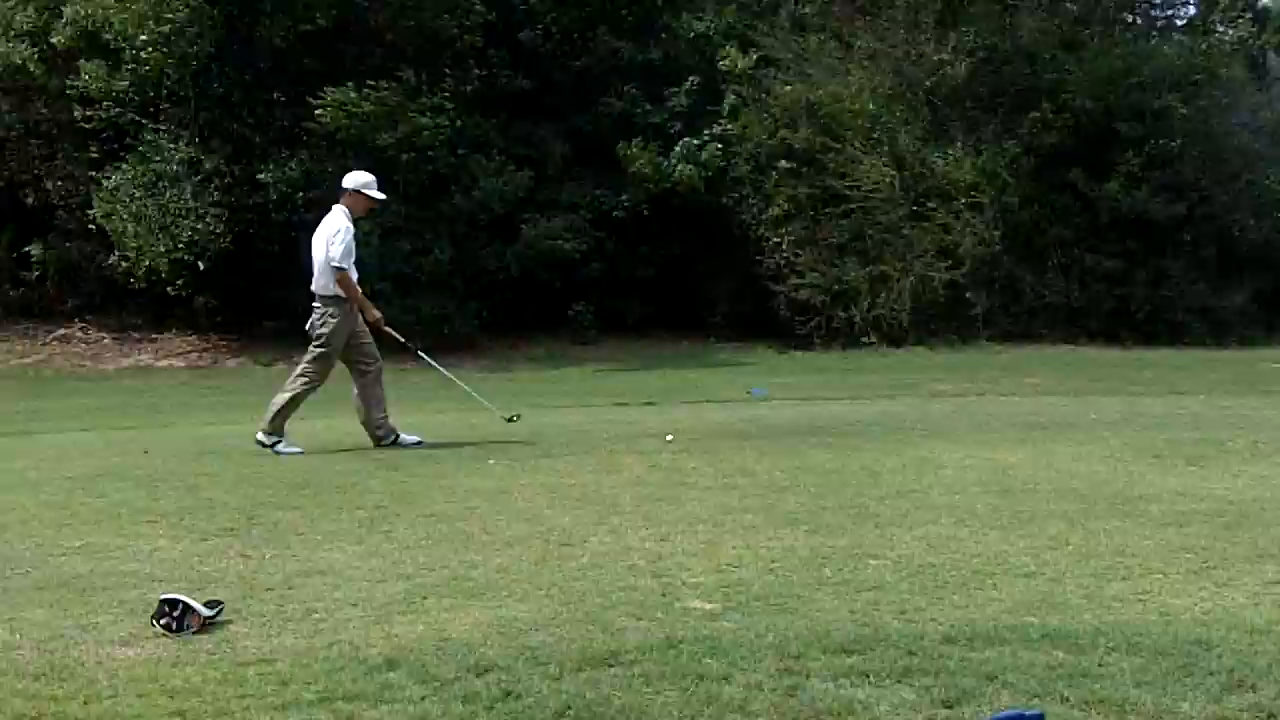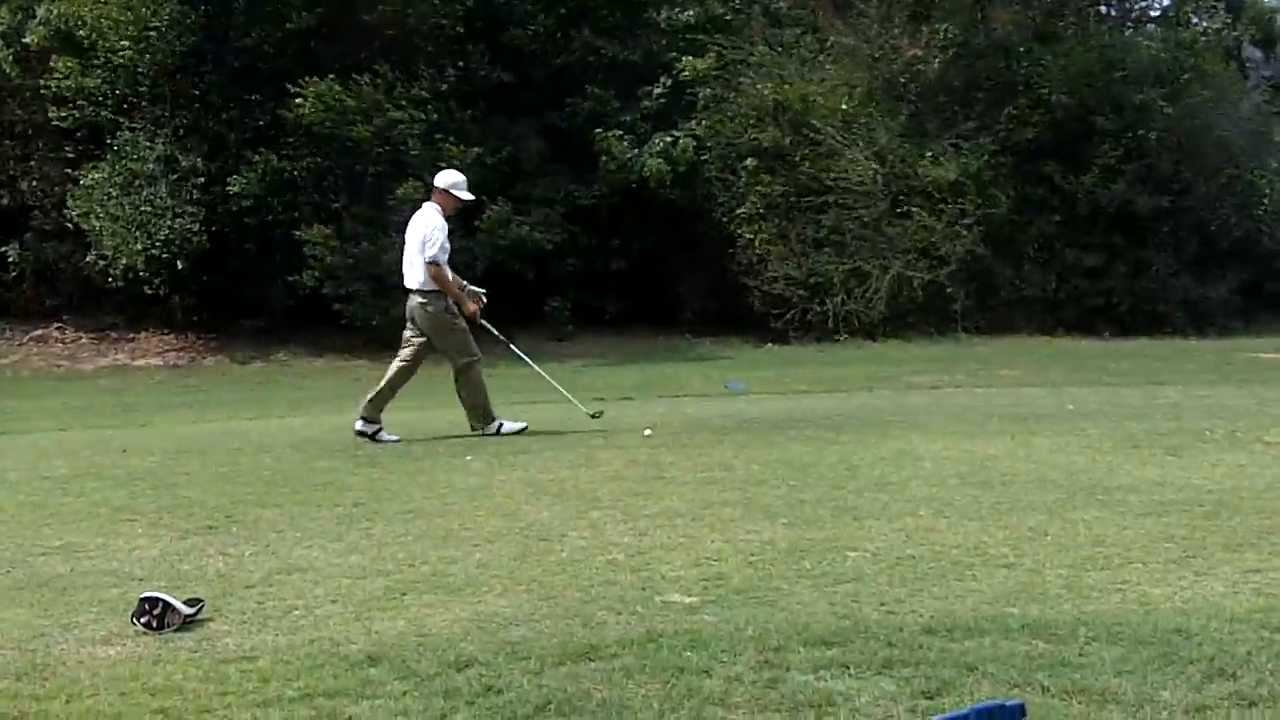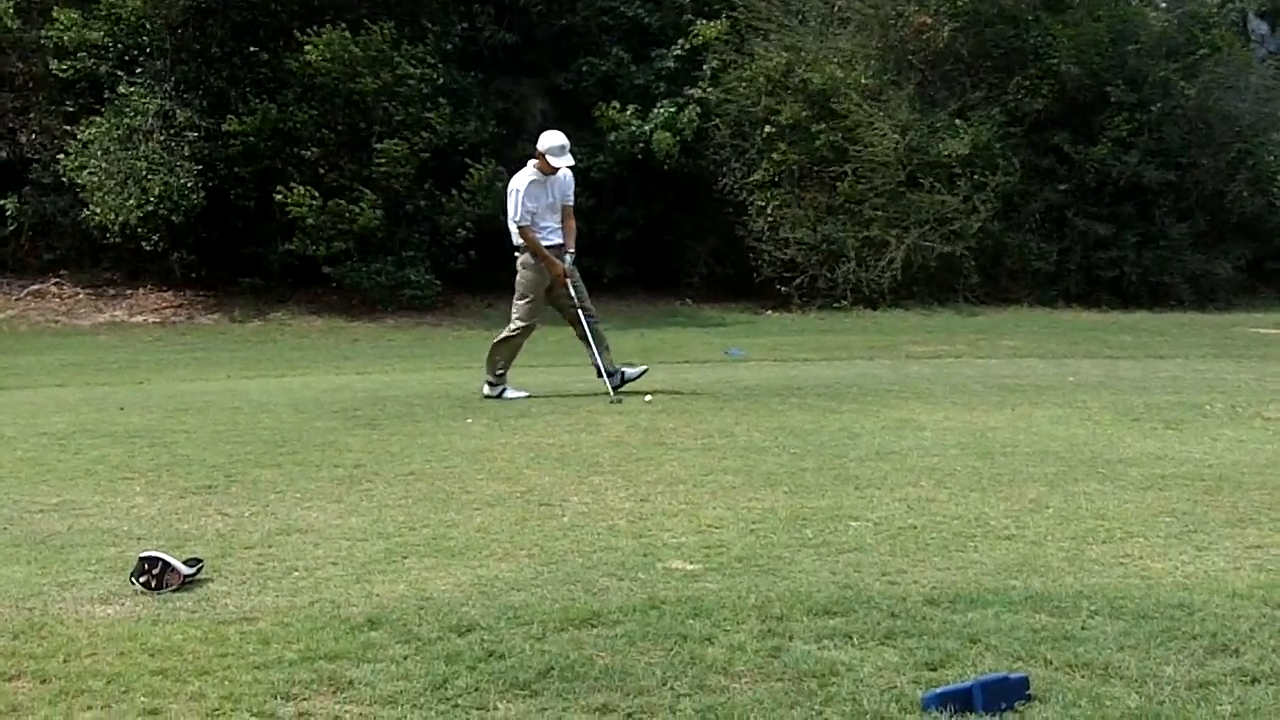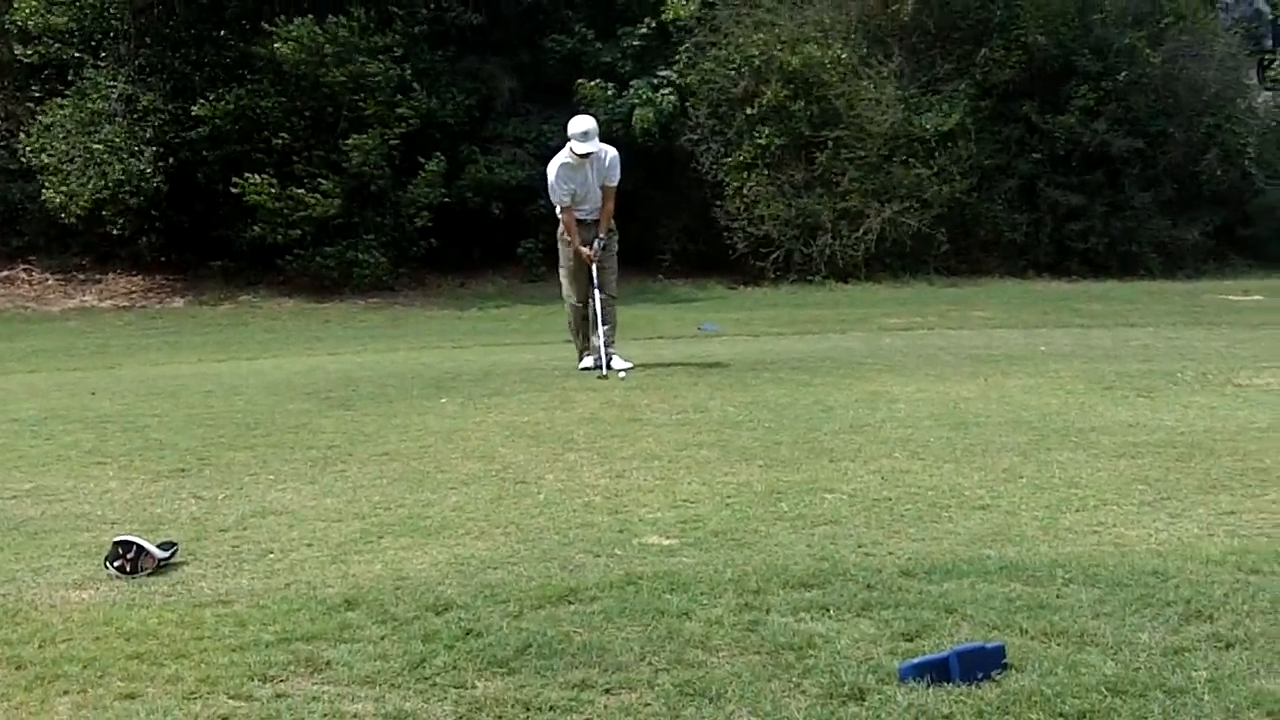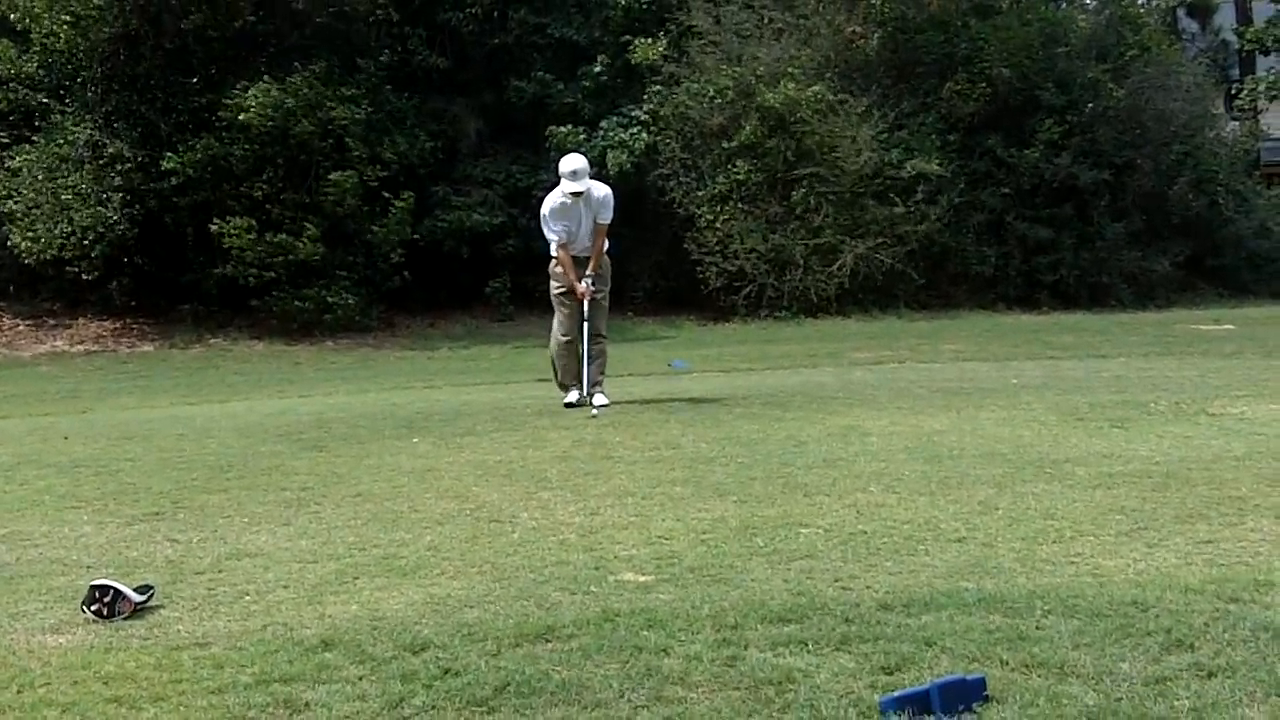
dt=0.7s
person 1, frame 1
left shoulder: (330, 221)
right shoulder: (343, 226)
right elbow: (341, 275)
right wrist: (368, 309)
left hip: (341, 308)
right hip: (336, 308)
left knee: (369, 366)
right knee: (314, 372)
left ankle: (382, 431)
right ankle: (271, 431)
person 1, frame 2
left shoulder: (419, 217)
right shoulder: (435, 223)
right elbow: (435, 271)
left wrist: (464, 286)
right wrist: (463, 301)
left hip: (418, 300)
right hip: (434, 302)
left knee: (407, 361)
right knee: (467, 360)
left ankle: (369, 419)
right ankle: (487, 423)
person 1, frame 3
left shoulder: (565, 177)
right shoulder: (522, 184)
left elbow: (568, 218)
right elbow: (524, 231)
left wrist: (568, 253)
right wrist: (553, 262)
left hip: (562, 255)
right hip: (534, 258)
left knee: (583, 313)
right knee: (523, 320)
left ankle: (612, 372)
right ankle: (494, 382)
person 1, frame 4
left shoulder: (609, 155)
right shoulder: (558, 166)
left elbow: (608, 200)
right elbow: (566, 211)
left wrist: (601, 237)
right wrist: (578, 247)
left hip: (603, 226)
right hip: (572, 228)
left knee: (606, 292)
right knee: (576, 296)
left ankle: (607, 351)
right ankle: (586, 352)
person 1, frame 5
left shoulder: (603, 194)
right shoulder: (551, 204)
left elbow: (599, 238)
right elbow: (561, 247)
left wrist: (589, 276)
right wrist: (575, 283)
left hip: (596, 262)
right hip: (564, 264)
left knee: (597, 329)
right knee: (565, 331)
left ankle: (595, 388)
right ankle: (571, 387)
